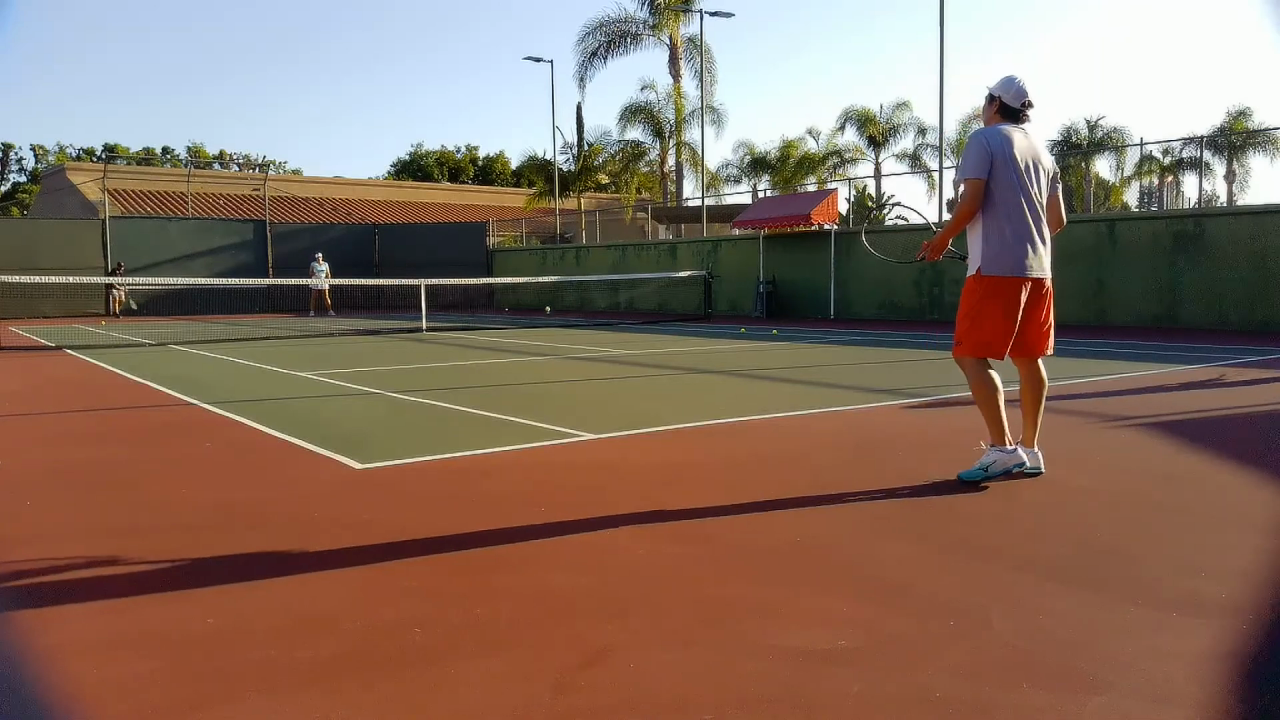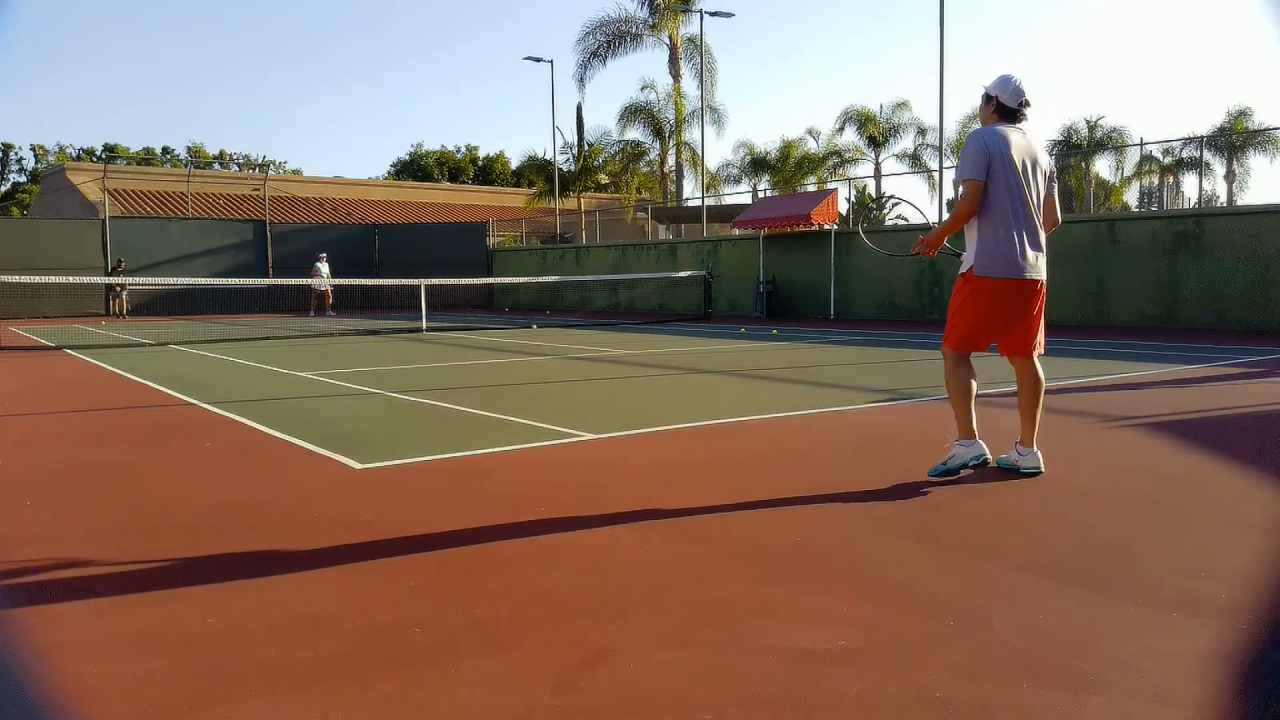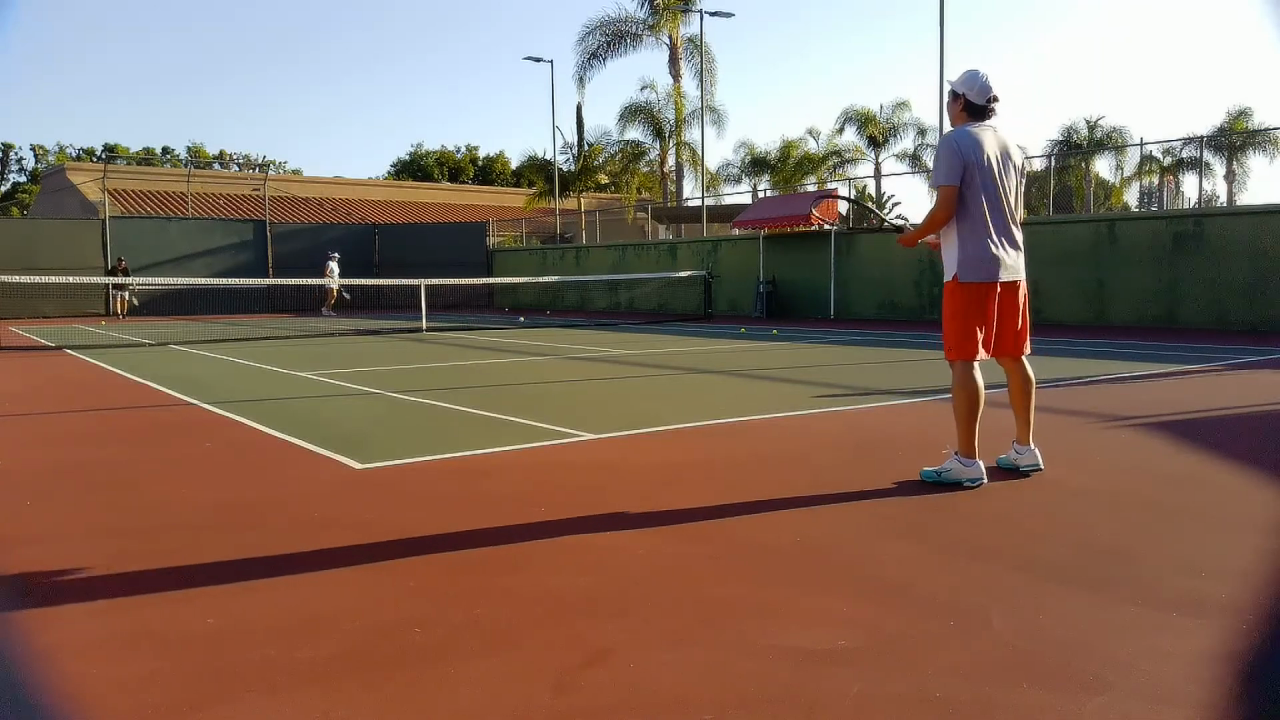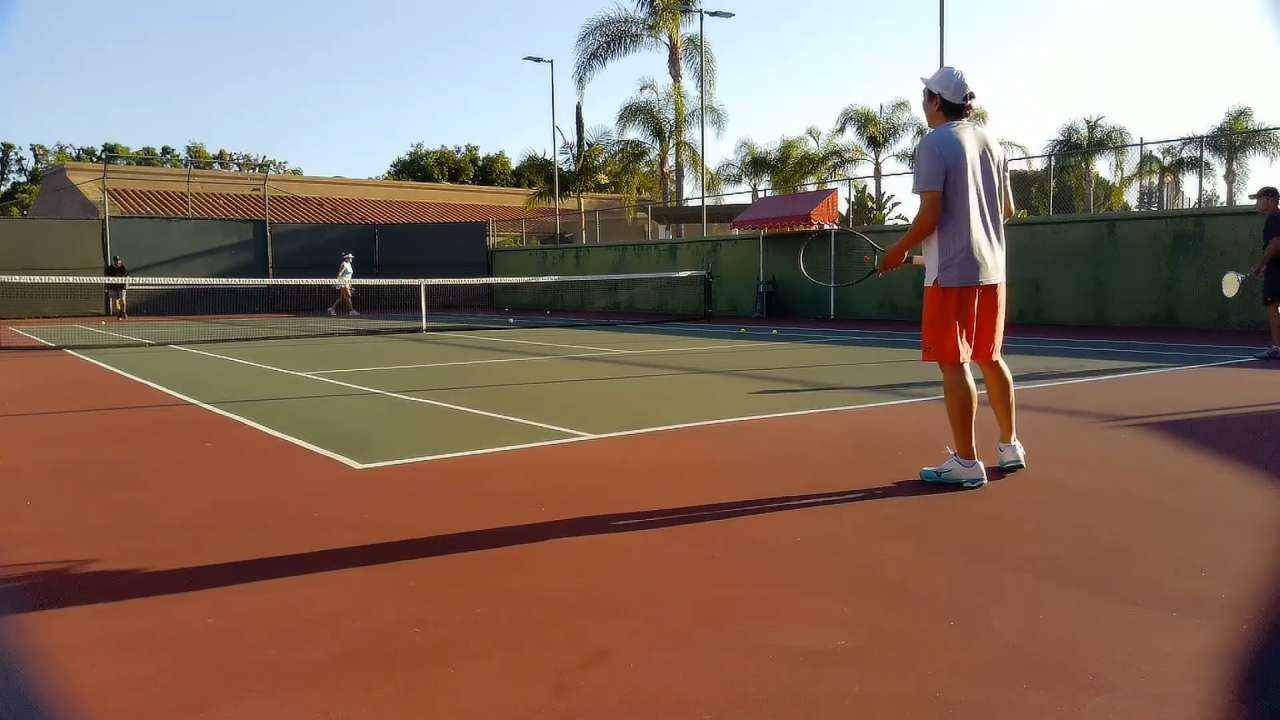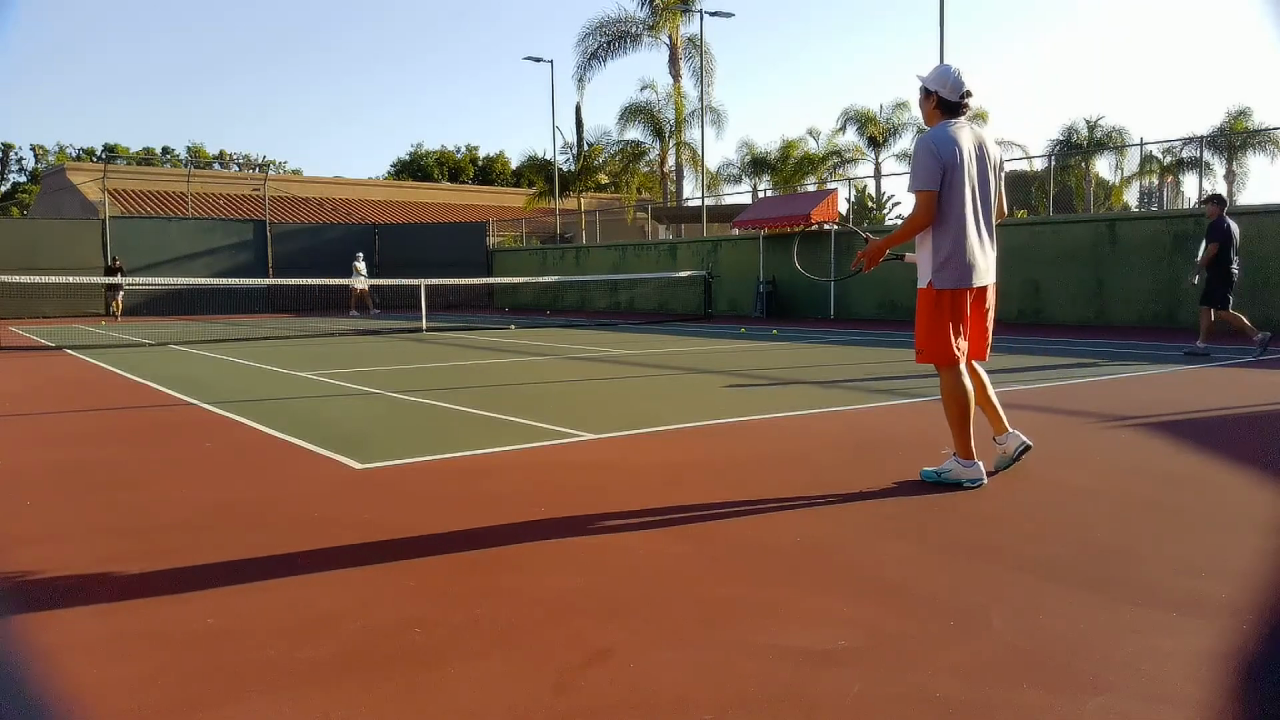
dt=0.4s
person 1, frame 1
left shoulder: (984, 139)
right shoulder: (1042, 152)
left elbow: (971, 201)
right elbow: (1057, 219)
left wrist: (942, 239)
left hip: (995, 267)
right hip: (1037, 268)
left knee: (971, 355)
right knee: (1029, 357)
left ankle: (1002, 448)
right ankle: (1028, 449)
person 1, frame 2
left shoulder: (982, 139)
right shoulder: (1039, 152)
left elbow: (969, 203)
right elbow: (1052, 219)
left wrist: (938, 236)
left hip: (987, 267)
right hip: (1031, 268)
left knee: (956, 352)
right knee: (1024, 356)
left ankle: (968, 443)
right ankle: (1027, 450)
person 1, frame 3
left shoulder: (954, 141)
right shoulder: (1010, 148)
left elbow: (945, 209)
left wrist: (914, 235)
left hip: (970, 270)
right hip: (1010, 267)
left knee: (964, 360)
right knee: (1013, 357)
left ankle: (967, 461)
right ankle: (1025, 449)
person 1, frame 4
left shoulder: (935, 144)
right shoulder: (991, 144)
left elbow: (929, 215)
right elbow: (1007, 209)
left wrist: (899, 251)
left hip: (953, 272)
right hip: (992, 268)
left knee: (953, 363)
right knee: (988, 358)
left ankle: (967, 462)
right ankle: (1010, 446)
person 1, frame 5
left shoulder: (931, 142)
right shoulder: (987, 143)
left elbow: (924, 214)
right elbow: (999, 211)
left wrist: (883, 245)
left hip: (945, 273)
right hip: (982, 269)
left knee: (949, 364)
right knee: (967, 361)
left ankle: (966, 462)
right ankle: (1007, 437)
